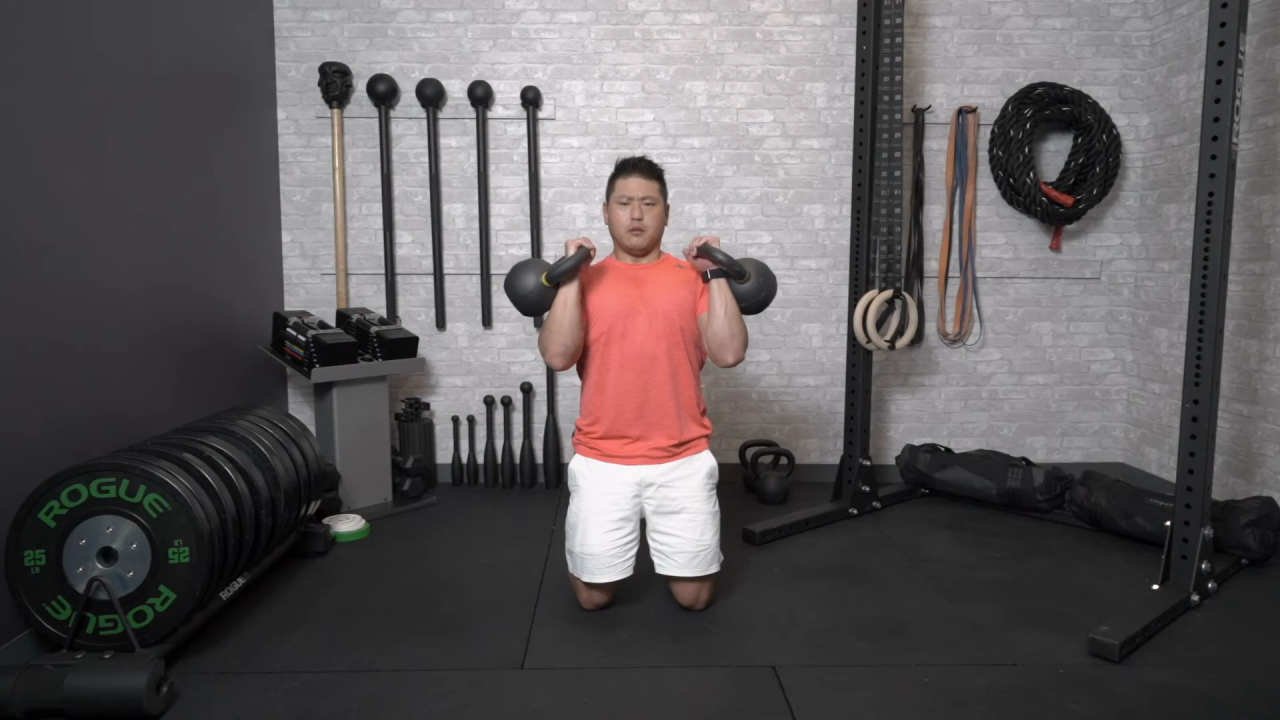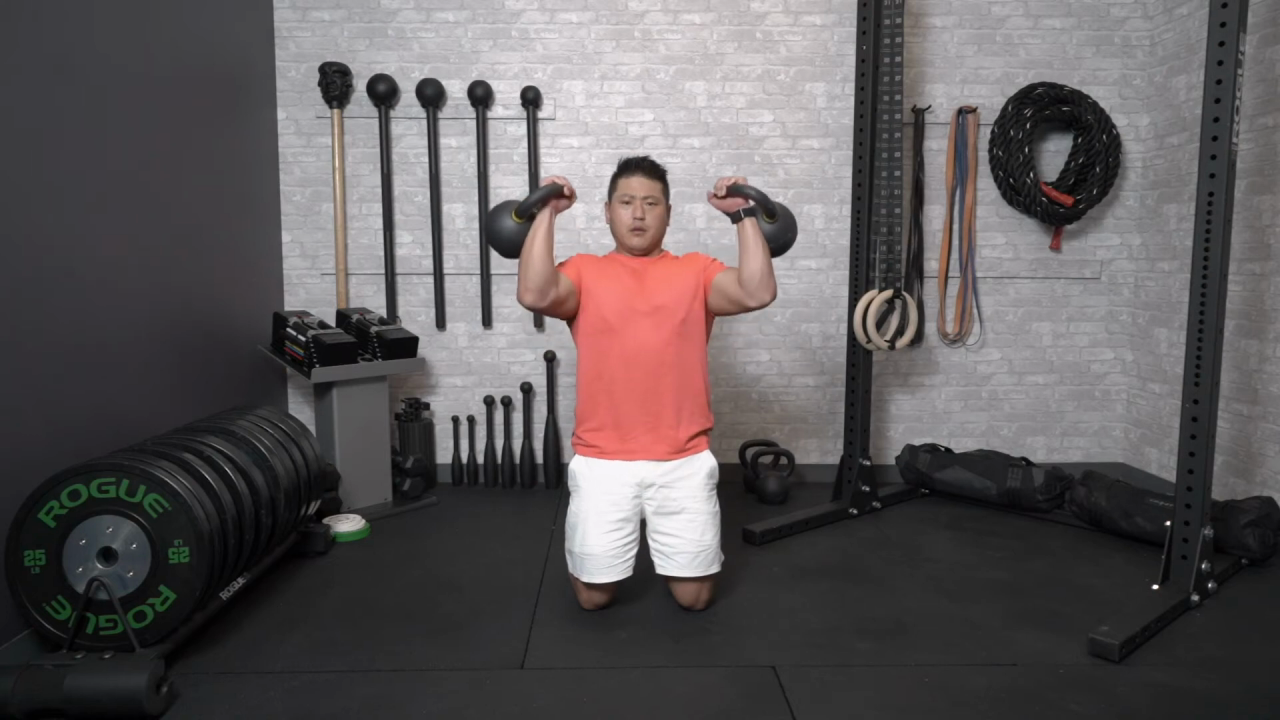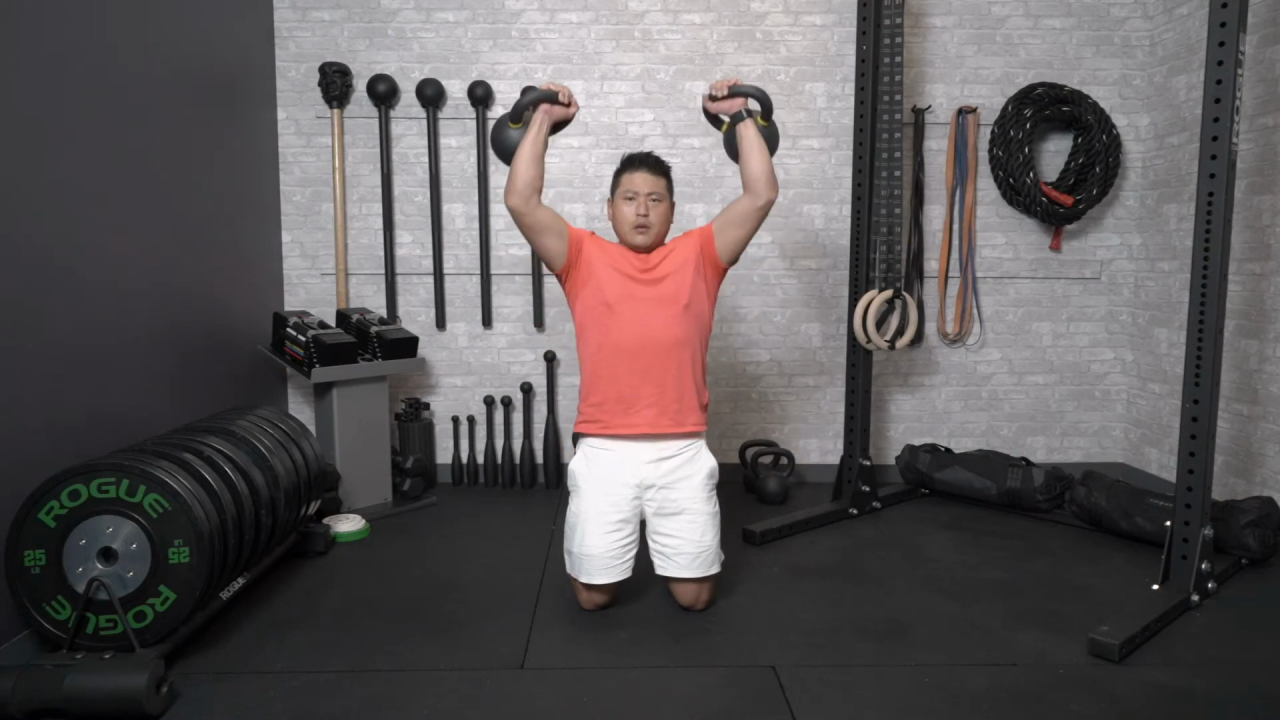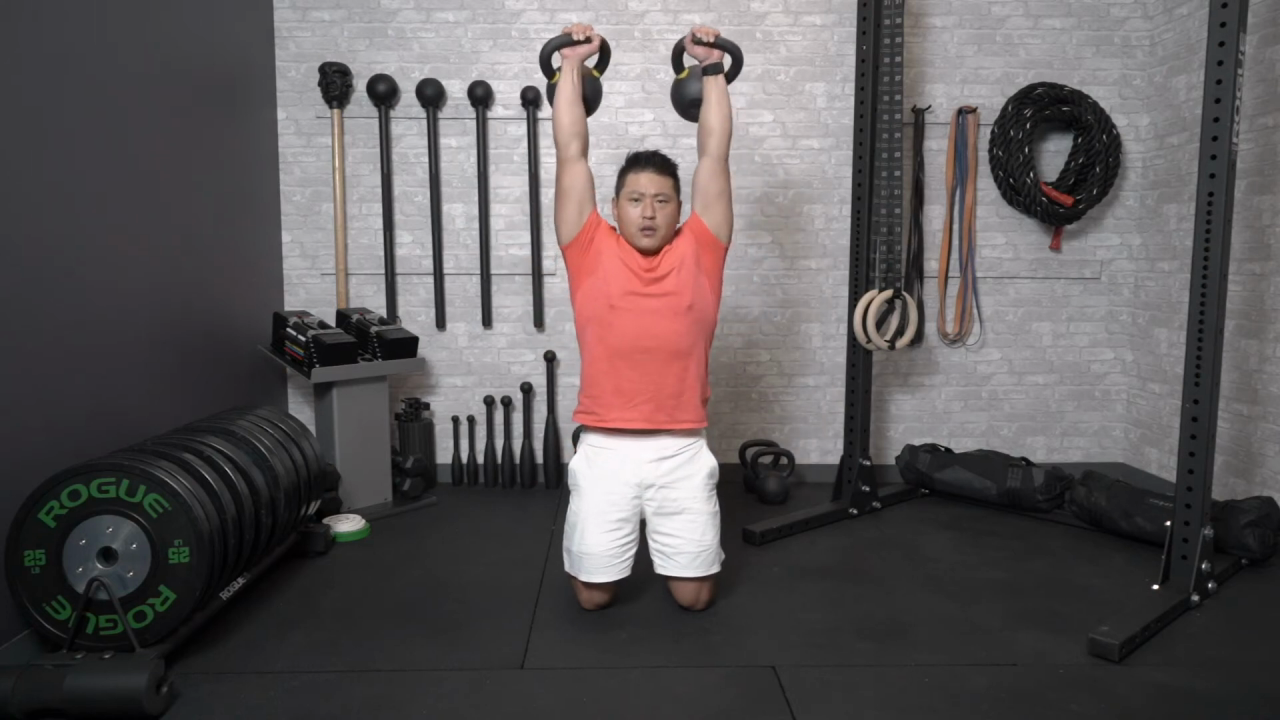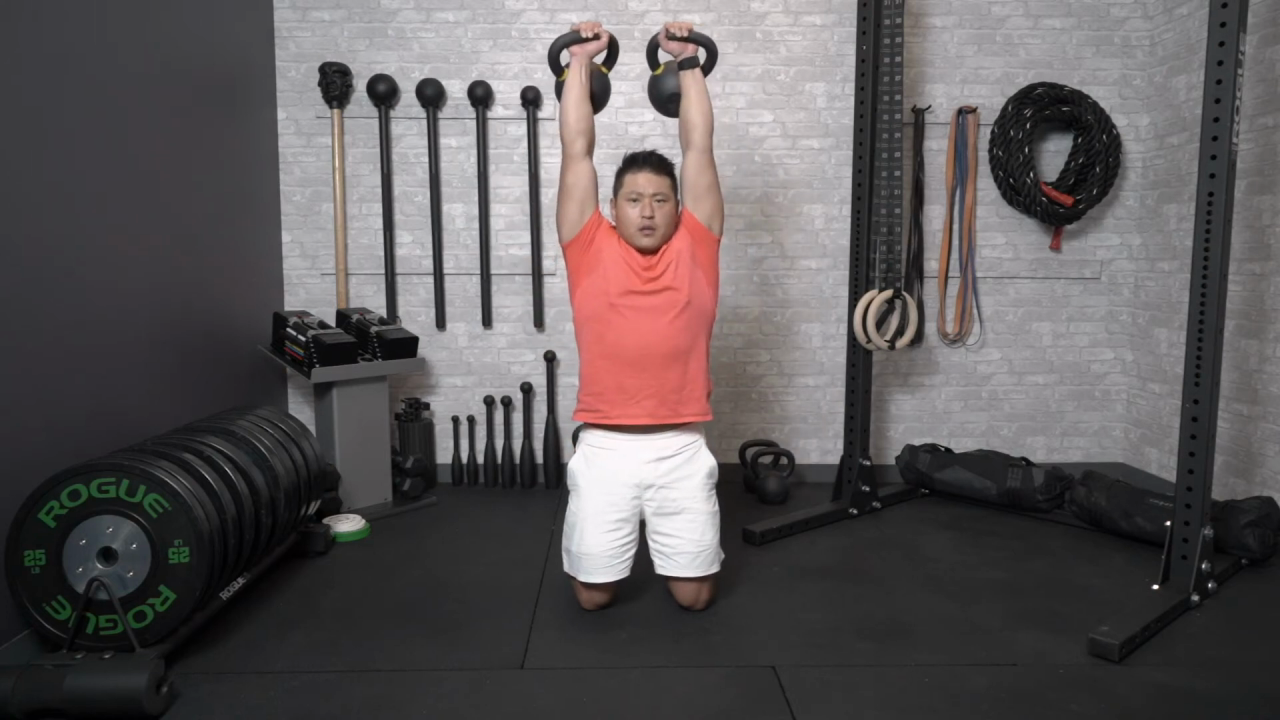
dt=1s
person 1, frame 1
left shoulder: (694, 277)
right shoulder: (584, 279)
left elbow: (730, 352)
right elbow: (557, 355)
left wrist: (716, 274)
right wrist: (570, 274)
left hip: (683, 460)
right hip: (602, 461)
left knee: (694, 595)
right knee: (594, 595)
left ankle: (667, 548)
right ankle: (605, 552)
person 1, frame 2
left shoulder: (696, 271)
right shoulder: (584, 271)
left elbow: (758, 292)
right elbow: (534, 294)
left wrist: (743, 213)
right wrist: (546, 213)
left hip: (682, 461)
right hip: (602, 460)
left knee: (694, 594)
right knee: (594, 593)
left ankle: (665, 546)
right ankle: (611, 548)
person 1, frame 3
left shoulder: (698, 257)
right shoulder: (585, 259)
left elbow: (761, 194)
right elbow: (521, 200)
left wrist: (739, 116)
right wrist: (543, 119)
left hip: (682, 451)
right hip: (604, 451)
left knee: (695, 594)
right knee: (593, 593)
left ankle: (670, 543)
right ankle: (603, 548)
person 1, frame 4
left shoulder: (698, 252)
right shoulder: (592, 252)
left elbow: (714, 154)
right elbow: (571, 153)
left wrist: (711, 67)
right wrist: (571, 64)
left hip: (681, 451)
right hip: (605, 450)
left knee: (694, 593)
right knee: (593, 593)
left ankle: (666, 541)
right ankle: (619, 542)
person 1, frame 5
left shoulder: (694, 249)
right shoulder: (591, 249)
left elbow: (698, 147)
right elbow: (577, 150)
left wrist: (687, 60)
right wrist: (580, 60)
left hip: (681, 447)
right hip: (605, 447)
left knee: (695, 592)
right knee: (593, 592)
left ankle: (666, 540)
right ankle: (629, 539)
